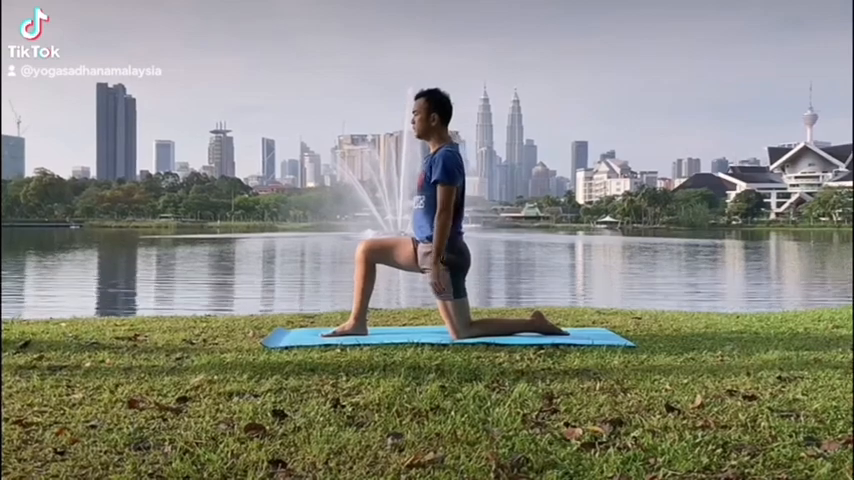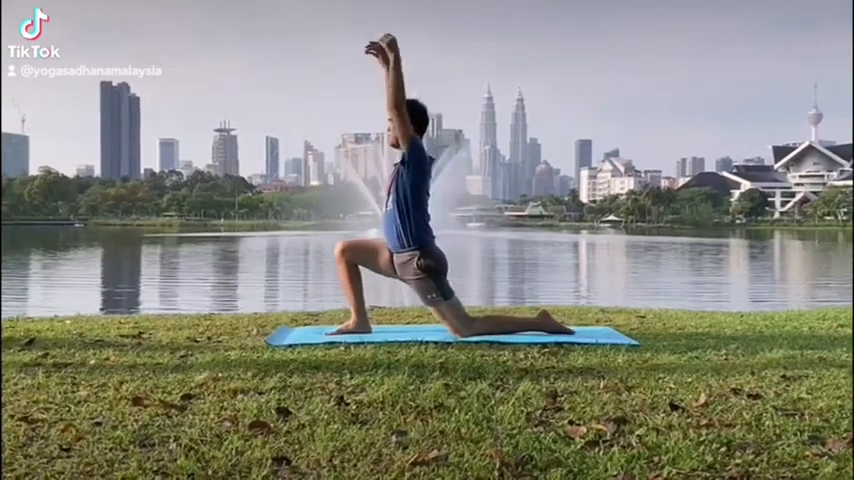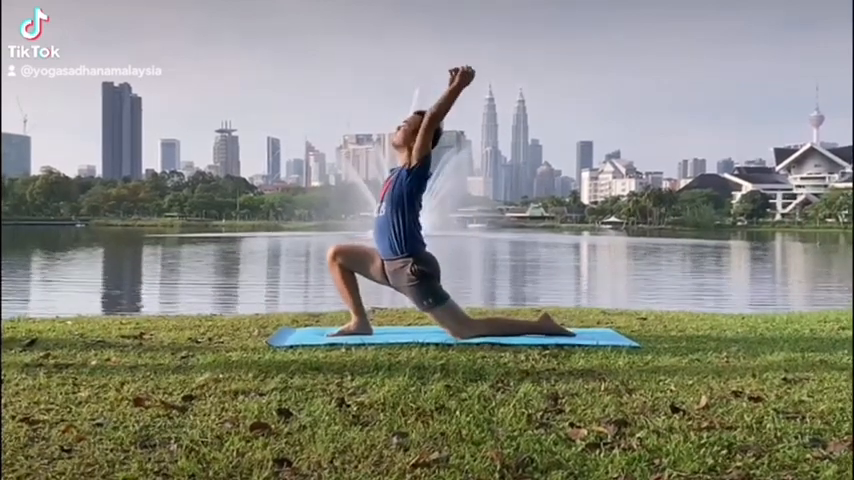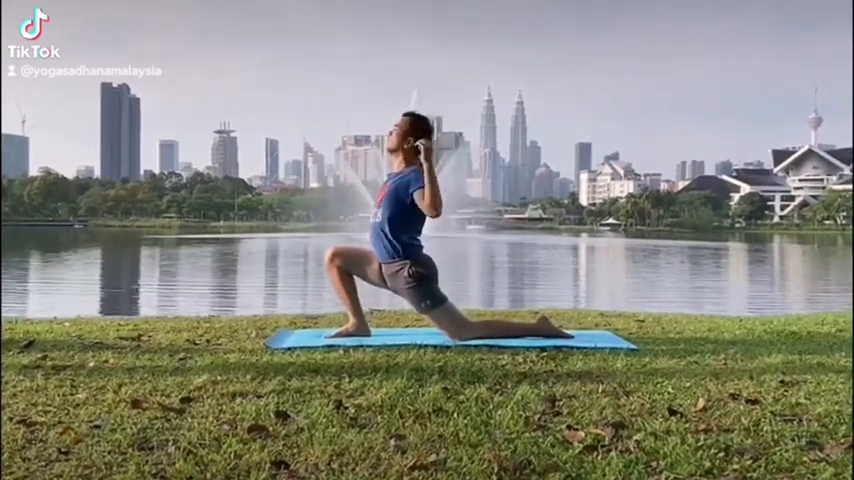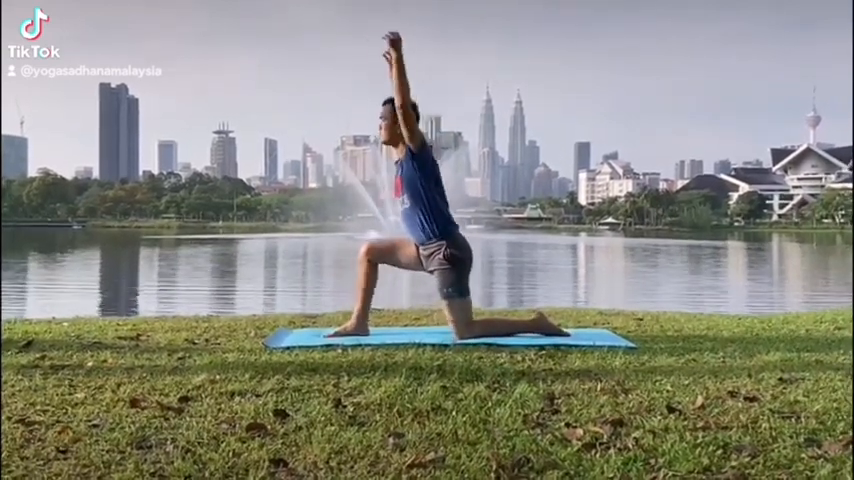
dt=1s
person 1, frame 1
left shoulder: (446, 158)
right shoulder: (437, 156)
left elbow: (444, 214)
left wrist: (436, 265)
right wrist: (424, 256)
left hip: (444, 253)
right hip: (426, 247)
left knee: (462, 332)
right knee: (365, 250)
left ankle: (533, 324)
right ankle: (357, 322)
person 1, frame 2
left shoulder: (415, 159)
right shoulder: (410, 162)
left elbow: (399, 108)
right elbow: (400, 108)
left wrist: (393, 60)
right wrist: (387, 63)
left hip: (419, 261)
right hip: (400, 255)
left knee: (465, 328)
right knee: (344, 251)
left ankle: (539, 323)
right ankle: (359, 321)
person 1, frame 3
left shoulder: (414, 170)
right shoulder: (401, 171)
left elbow: (431, 123)
right elbow: (430, 122)
left wrist: (458, 87)
right wrist: (453, 89)
left hip: (412, 268)
right hip: (391, 263)
left knee: (465, 330)
right knee: (337, 255)
left ankle: (540, 326)
right ankle: (360, 322)
person 1, frame 4
left shoulder: (414, 177)
right shoulder: (398, 176)
left elbow: (434, 209)
left wrist: (427, 162)
left hip: (409, 271)
right hip: (389, 266)
left knee: (463, 332)
right knee: (335, 257)
left ankle: (536, 328)
right ankle: (358, 324)
person 1, frame 5
left shoulder: (417, 151)
right shoulder: (405, 157)
left elbow: (403, 106)
right elbow: (400, 105)
left wrist: (398, 57)
right wrist: (393, 62)
left hip: (447, 251)
right hip: (425, 248)
left knee: (465, 331)
right knee: (369, 251)
left ankle: (535, 325)
right ankle: (358, 322)
